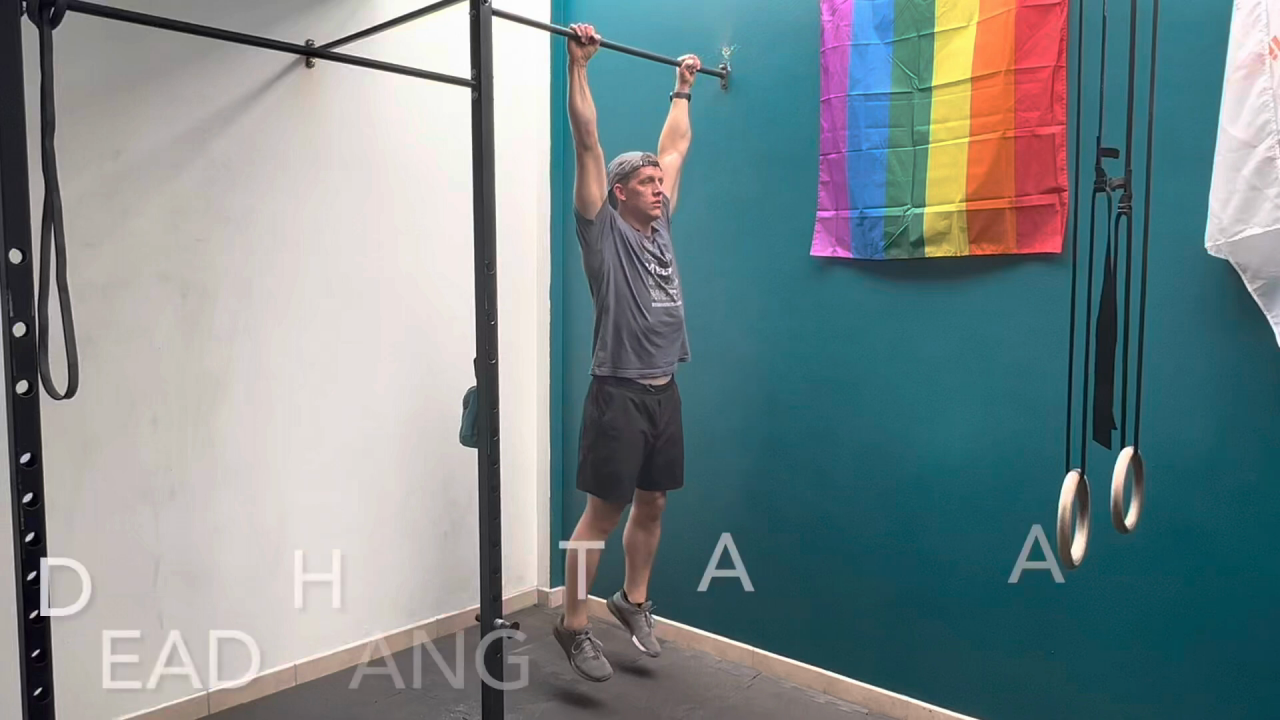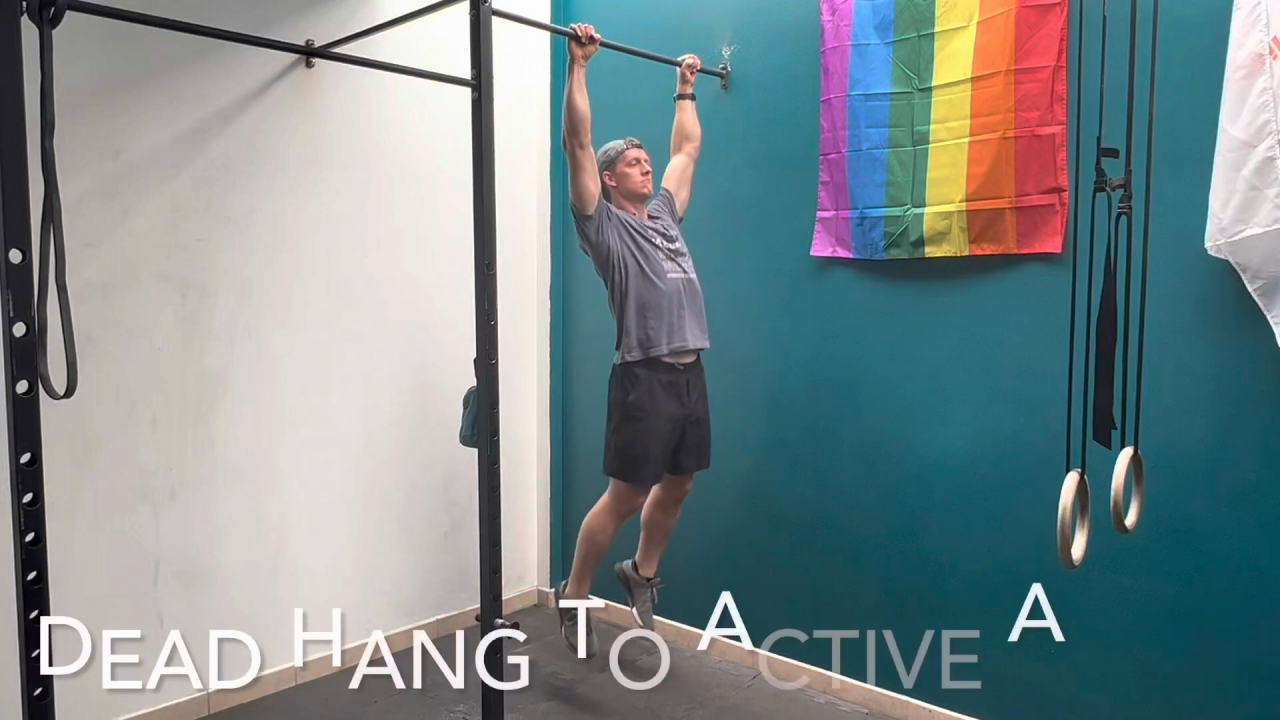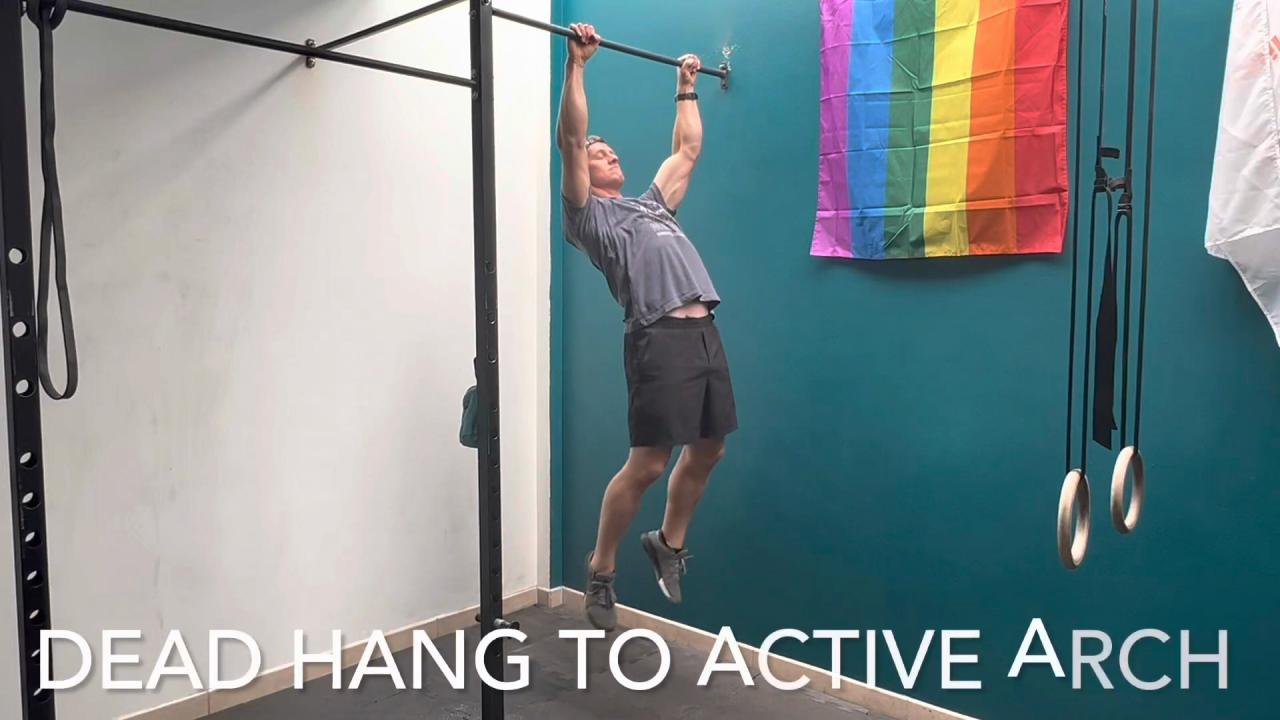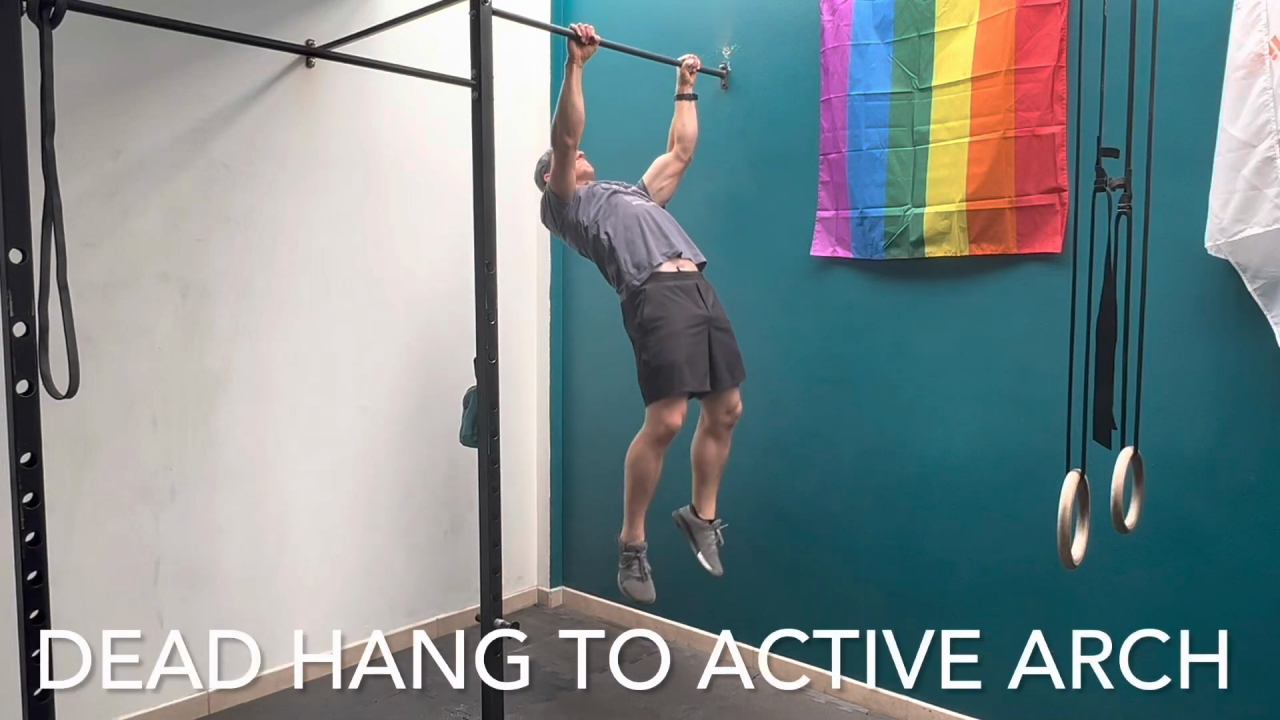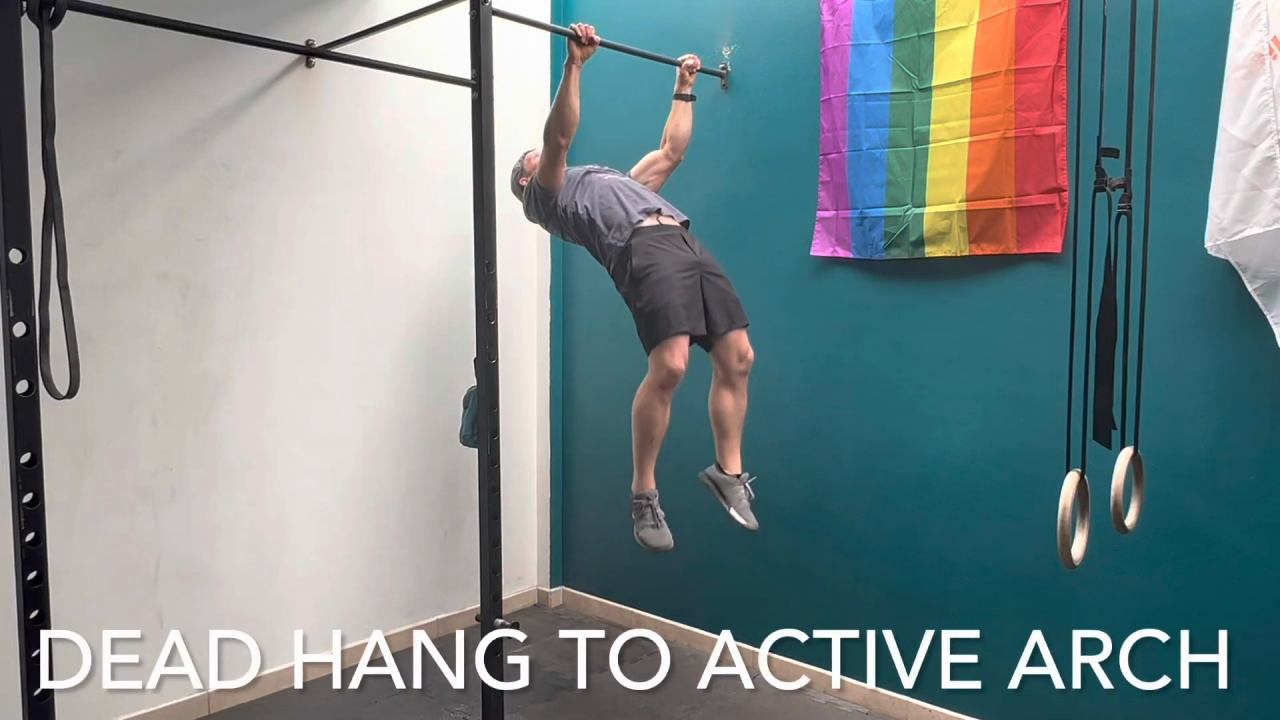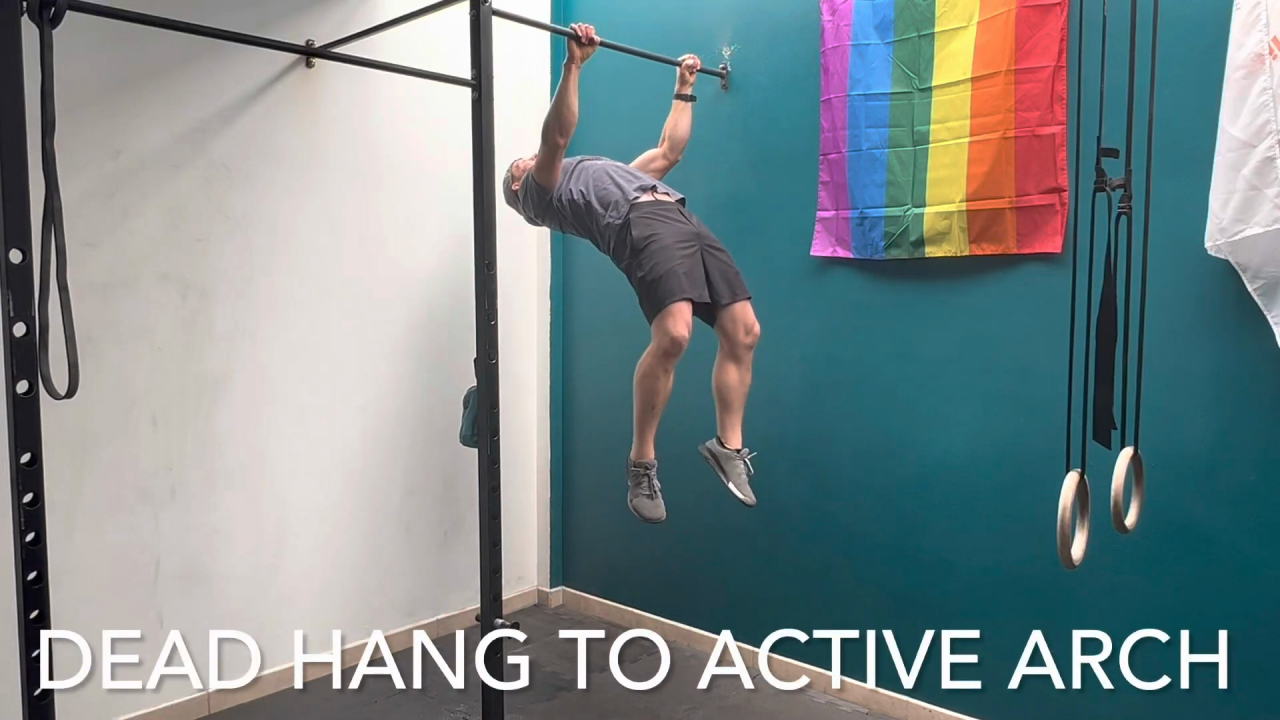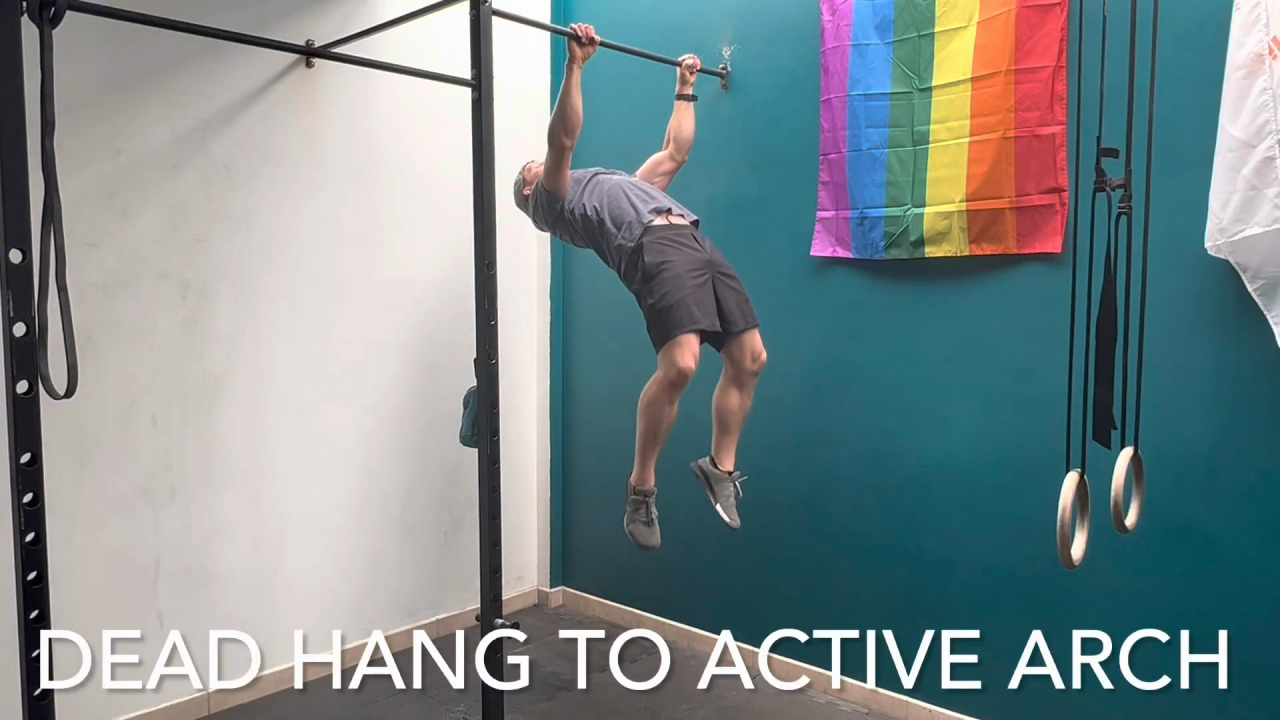
dt=0.3s
person 1, frame 1
left shoulder: (659, 226)
right shoulder: (602, 229)
left elbow: (675, 146)
right elbow: (587, 145)
left wrist: (682, 86)
right wrist: (578, 64)
left hip: (664, 392)
right hip: (619, 394)
left knee: (651, 506)
right knee: (601, 514)
left ankle: (634, 604)
right ankle: (573, 626)
person 1, frame 2
left shoulder: (664, 212)
right shoulder: (602, 223)
left elbow: (687, 146)
right elbow: (578, 144)
left wrist: (685, 88)
right wrist: (578, 63)
left hip: (690, 374)
right hip: (645, 377)
left knee: (676, 487)
right knee: (624, 497)
left ankle: (641, 574)
right ankle: (574, 594)
person 1, frame 3
left shoulder: (648, 204)
right shoulder: (583, 213)
left elbow: (687, 150)
right elbow: (569, 140)
left wrist: (686, 87)
right wrist: (576, 64)
left hip: (706, 333)
right hip: (660, 338)
left knee: (708, 452)
right knee: (648, 463)
left ankle: (669, 542)
right ankle: (599, 570)
person 1, frame 4
left shoulder: (632, 192)
right shoulder: (564, 206)
left elbow: (680, 151)
right elbow: (564, 138)
left wrist: (685, 88)
right wrist: (576, 64)
left hip: (699, 290)
right hip: (655, 296)
left knee: (725, 411)
right knee: (665, 422)
left ankle: (702, 516)
right ankle: (632, 544)
person 1, frame 5
left shoulder: (606, 180)
right shoulder: (546, 198)
left elbow: (670, 154)
right elbow: (560, 137)
left wrist: (684, 88)
right wrist: (574, 63)
left hip: (687, 245)
right hip: (644, 250)
left knee: (738, 358)
right knee: (669, 366)
left ankle: (729, 472)
right ankle: (644, 494)
person 1, frame 6
left shoulder: (600, 174)
right shoulder: (541, 194)
left elbow: (667, 153)
right elbow: (556, 137)
left wrist: (684, 88)
right wrist: (574, 63)
left hip: (684, 221)
right hip: (643, 226)
left knee: (743, 332)
right knee: (673, 335)
left ankle: (729, 447)
right ankle: (642, 463)
person 1, frame 7
left shoulder: (617, 182)
right shoulder: (552, 203)
left elbow: (674, 153)
right elbow: (563, 139)
left wrist: (684, 87)
right wrist: (575, 64)
left hip: (697, 244)
right hip: (655, 250)
left knee: (749, 359)
right knee: (679, 365)
left ankle: (720, 468)
right ankle: (640, 486)
